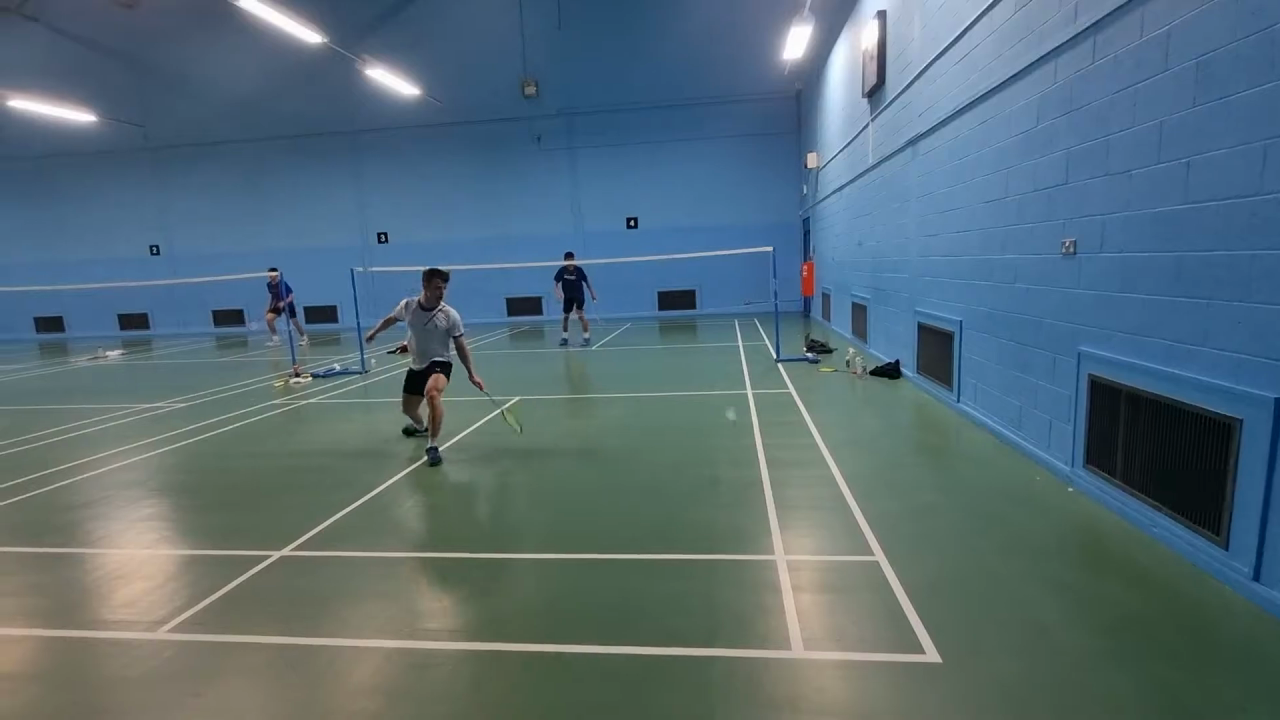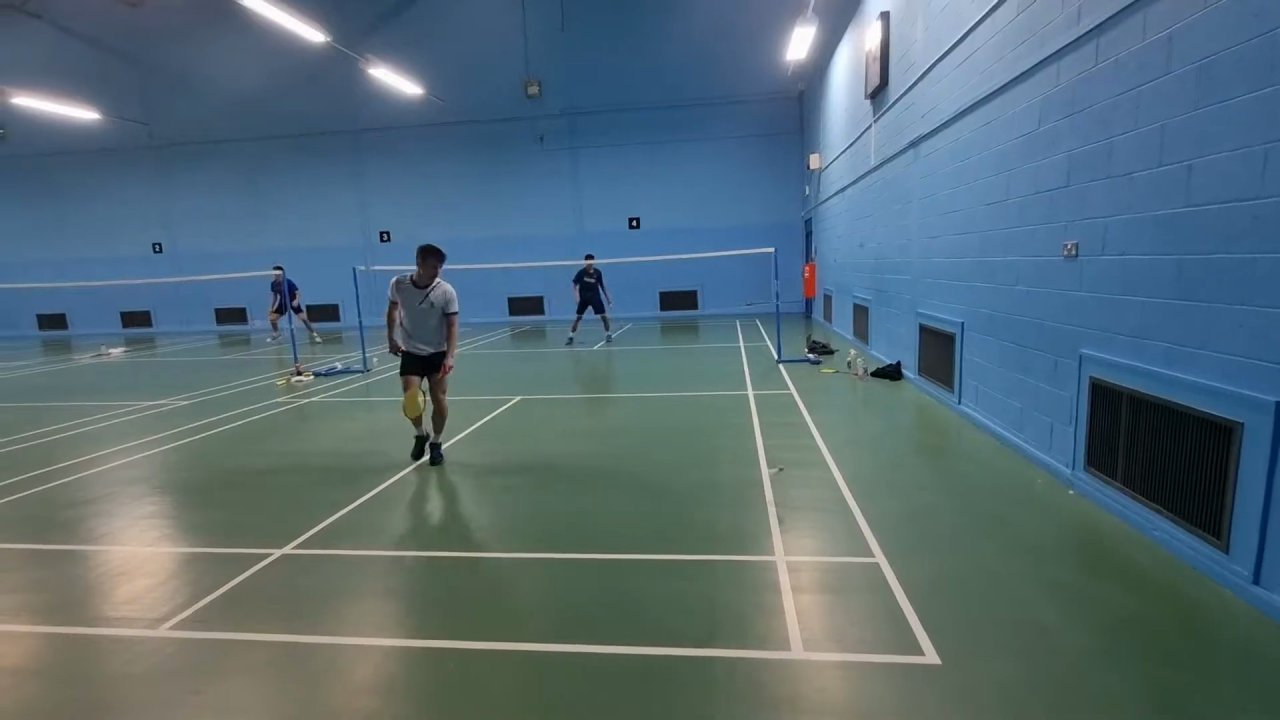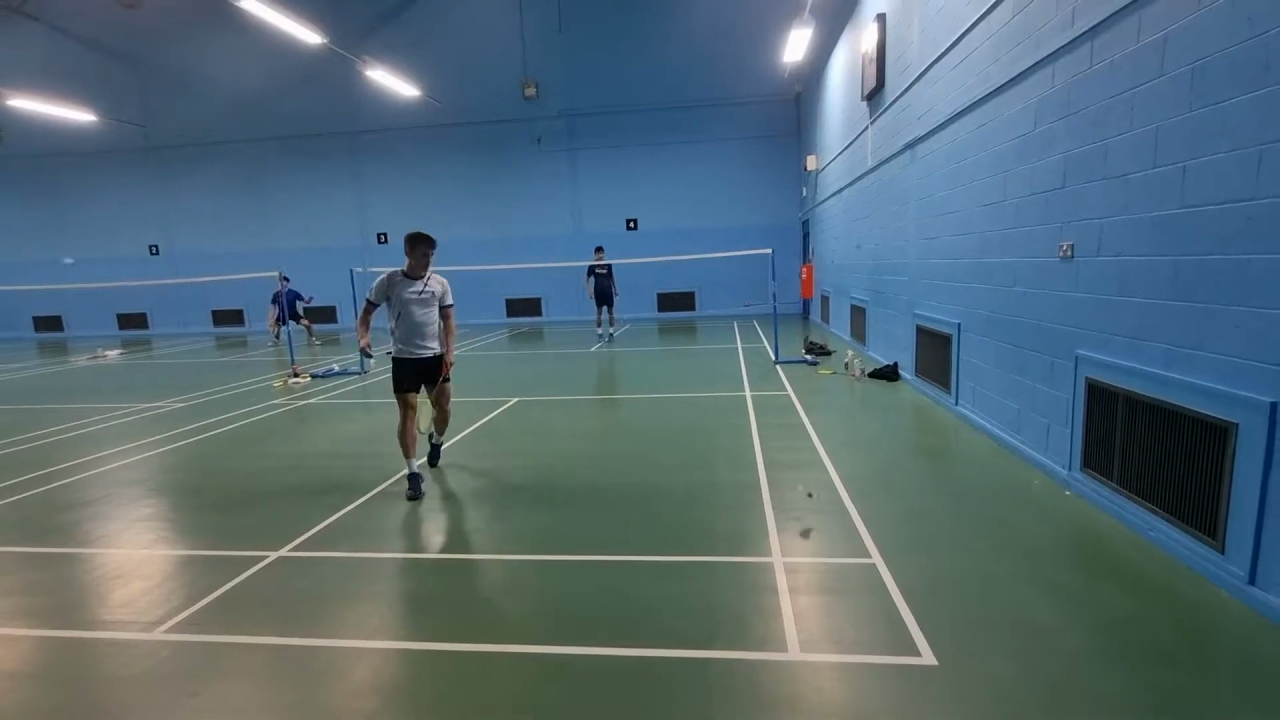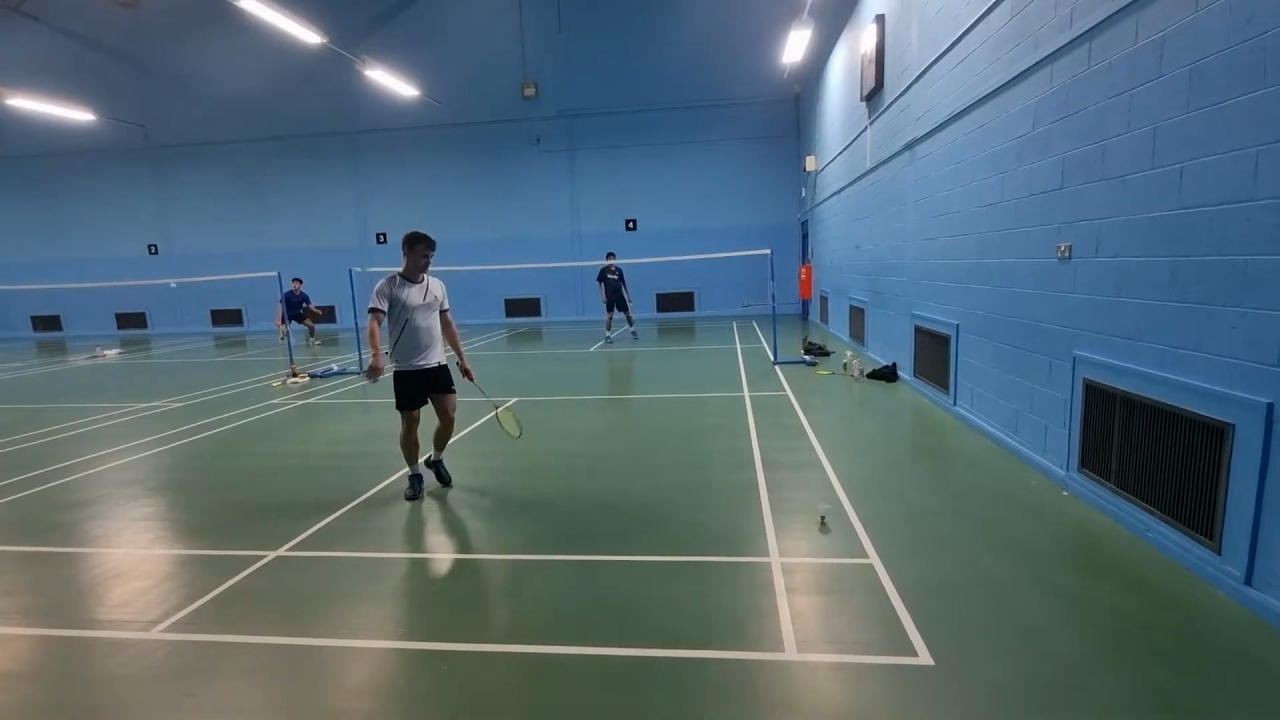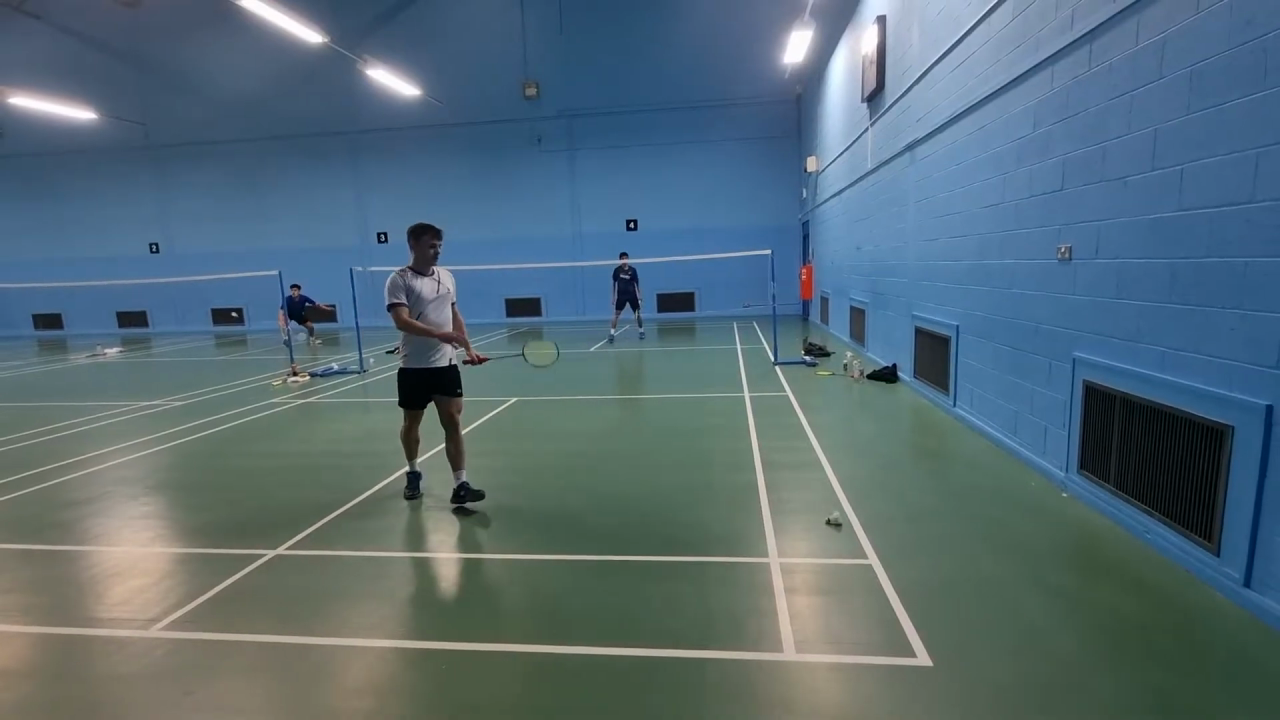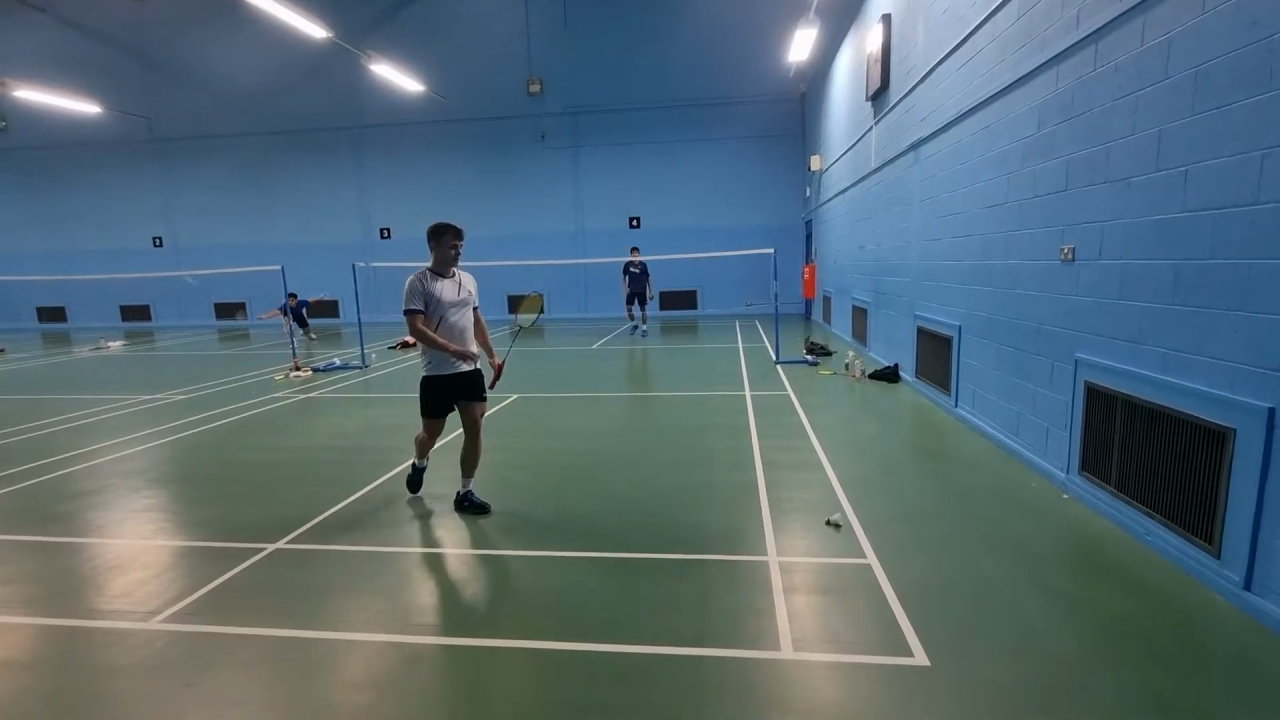
dt=0.2s
person 1, frame 1
left shoulder: (450, 315)
right shoulder: (407, 306)
left elbow: (461, 346)
right elbow: (392, 318)
left wrist: (472, 374)
right wrist: (374, 332)
left hip: (439, 363)
right hip: (416, 366)
left knee: (433, 392)
right knee: (408, 409)
left ankle: (433, 447)
right ankle: (420, 426)
person 1, frame 2
left shoulder: (446, 292)
right shoulder: (398, 284)
left elbow: (452, 326)
right elbow: (392, 308)
left wrist: (449, 356)
right wrist: (391, 337)
left hip: (437, 353)
right hip: (410, 352)
left knee: (439, 397)
right knee: (411, 396)
left ankle: (436, 443)
right ankle: (420, 435)
person 1, frame 3
left shoulder: (440, 284)
right shoulder: (387, 281)
left elbow: (448, 320)
right elbow: (367, 312)
left wrist: (449, 352)
right wrist: (363, 337)
left hip: (434, 356)
right hip: (403, 357)
left knee: (443, 407)
right knee: (408, 409)
left ankle: (436, 441)
right ankle: (413, 473)
person 1, frame 4
left shoulder: (437, 286)
right shoulder: (387, 287)
left elbow: (447, 324)
right elbow: (374, 323)
left wrist: (462, 359)
right wrist: (376, 356)
left hip: (437, 365)
right hip: (406, 369)
left knee: (448, 418)
right knee: (410, 424)
left ankle: (436, 460)
right ankle: (415, 475)
person 1, frame 5
left shoulder: (447, 278)
right shoulder: (399, 280)
right elbow: (401, 321)
left wrist: (468, 349)
right wrist: (439, 334)
left hip: (446, 364)
right hip: (413, 367)
left knee: (453, 422)
right knee: (411, 422)
left ankle: (461, 486)
right ankle: (413, 473)
person 1, frame 6
left shoulder: (468, 281)
right shoulder: (418, 283)
right elbow: (416, 330)
left wrist: (491, 355)
right wrist: (453, 350)
left hip: (469, 370)
right hip: (436, 373)
left knee: (475, 428)
right knee: (431, 433)
left ankle: (466, 493)
right ankle: (419, 465)
